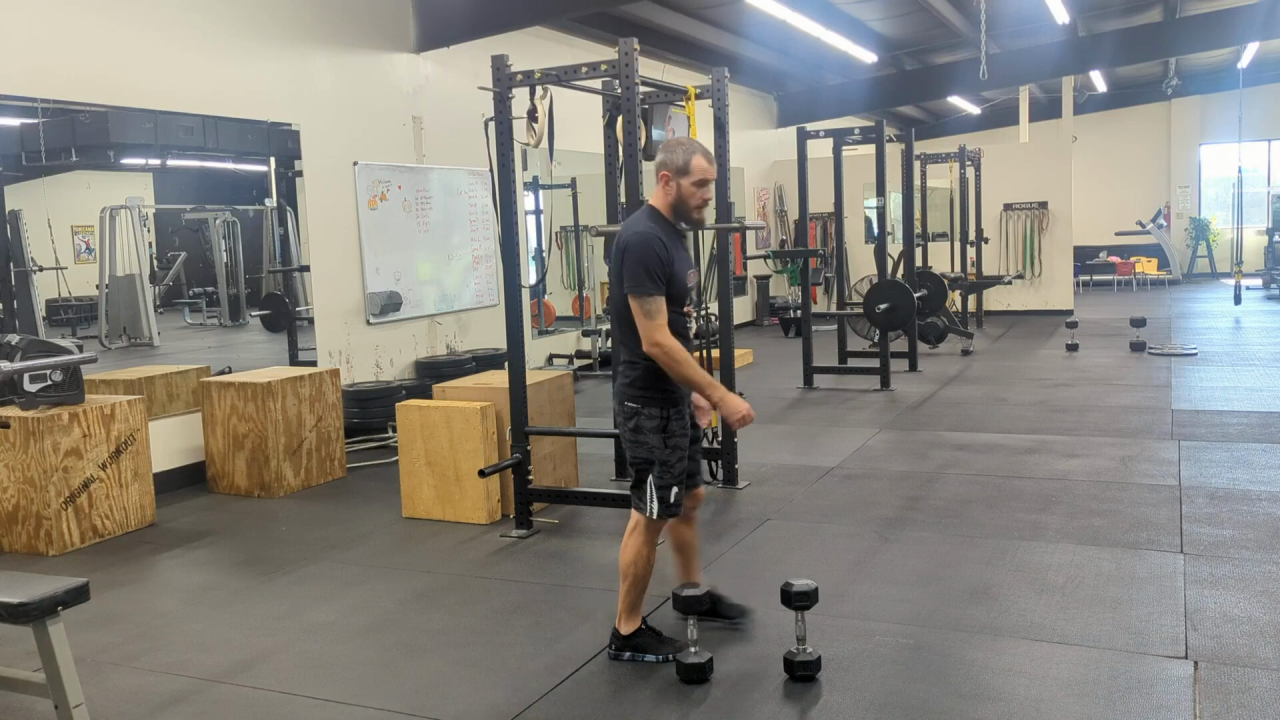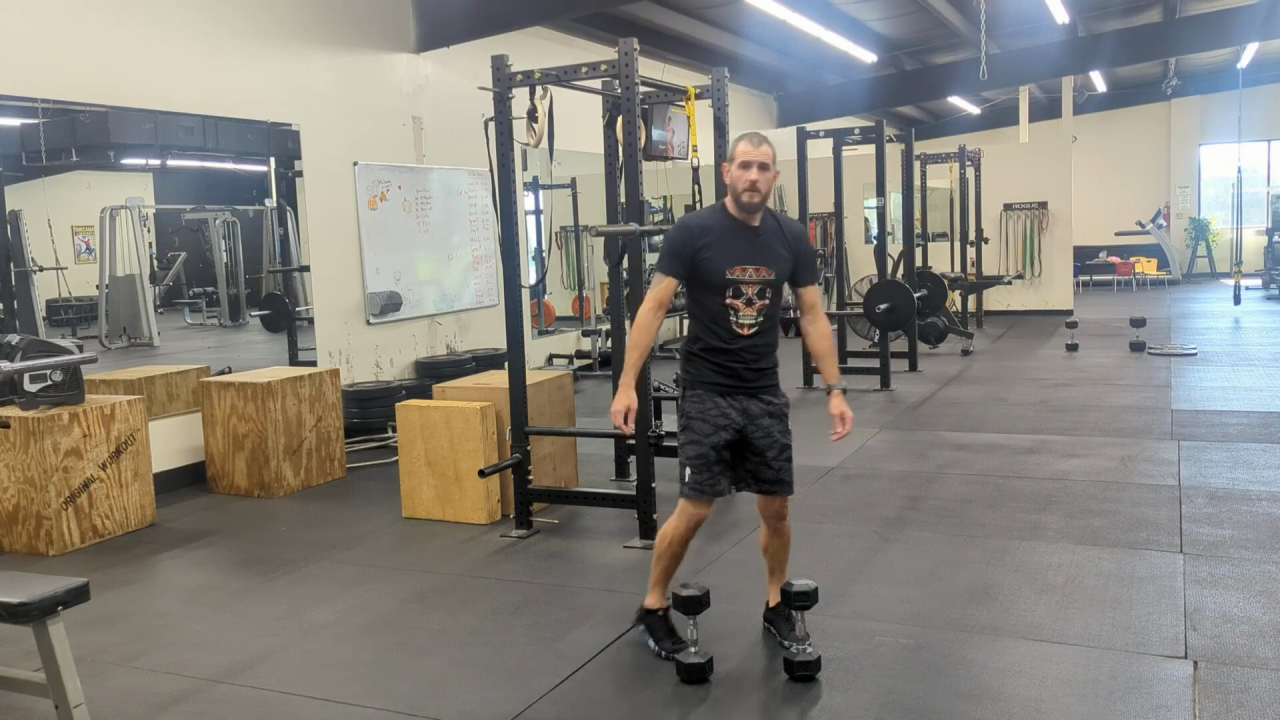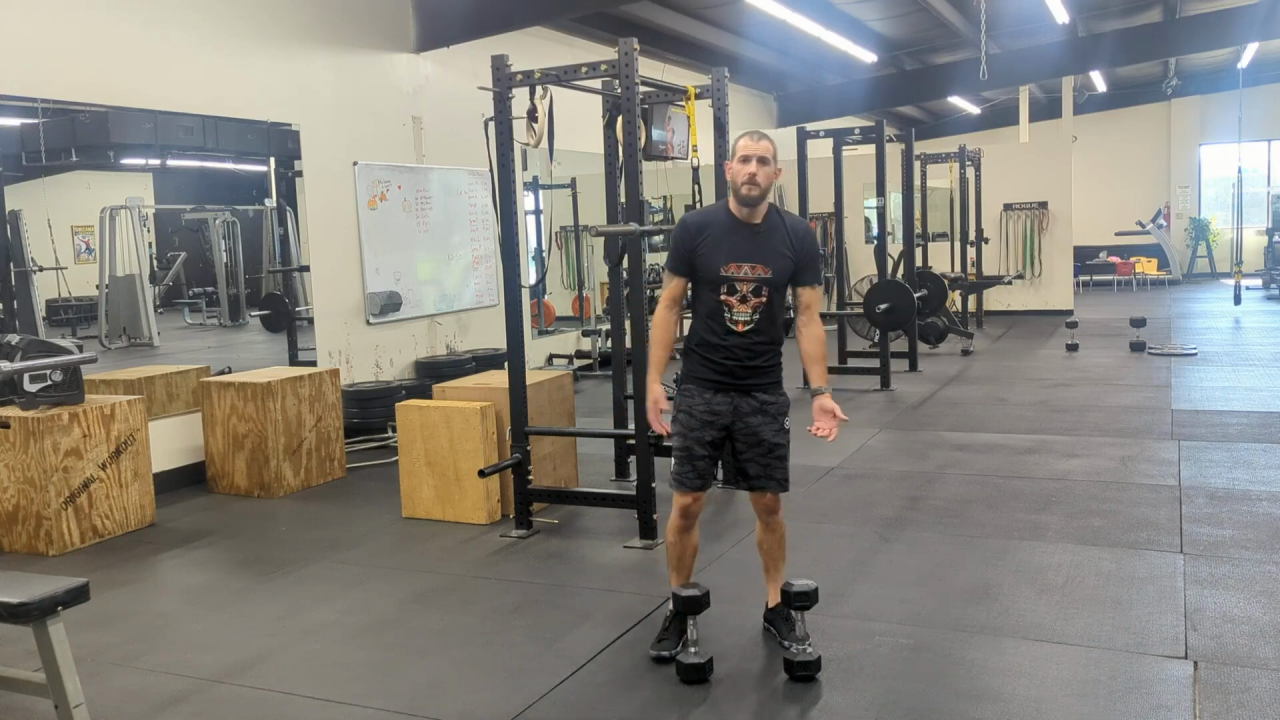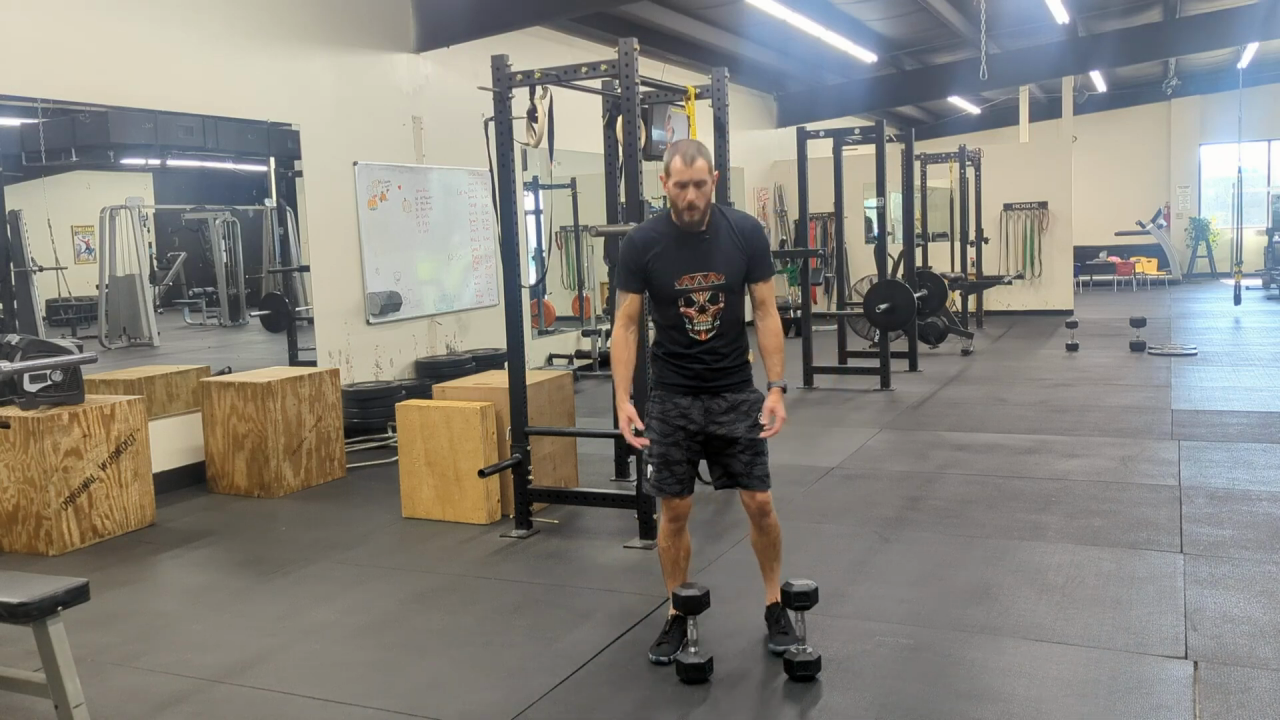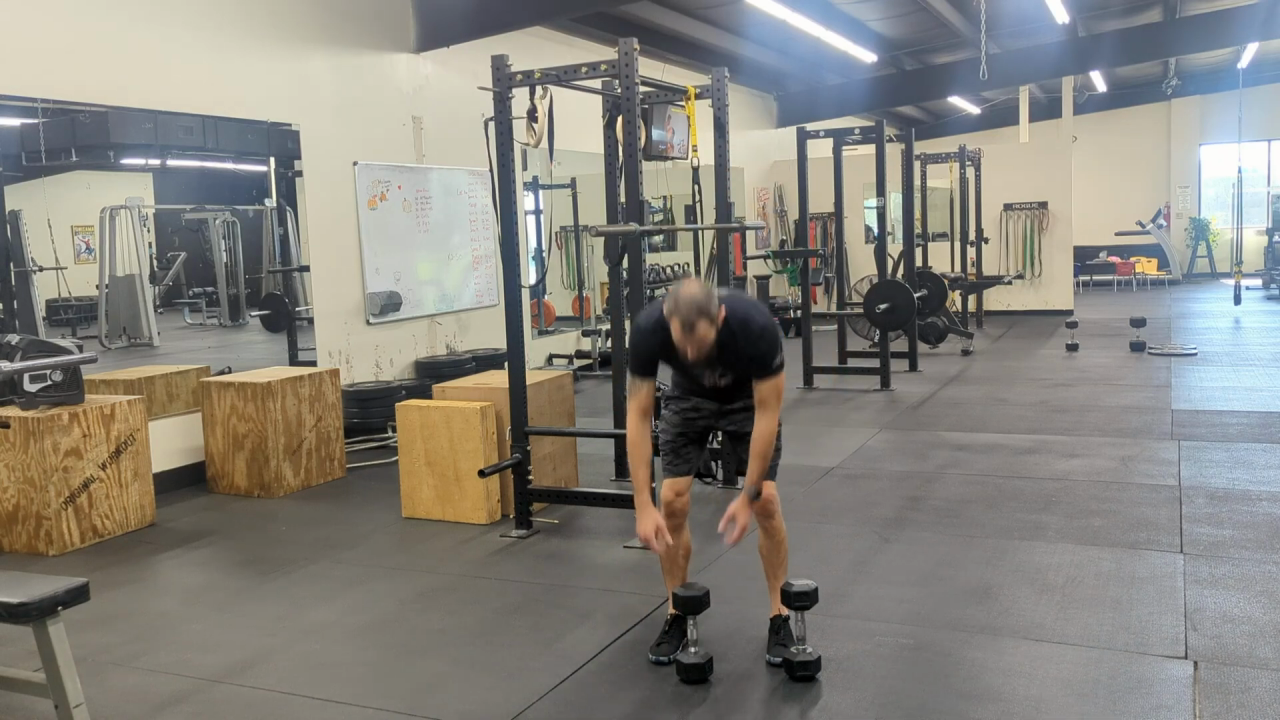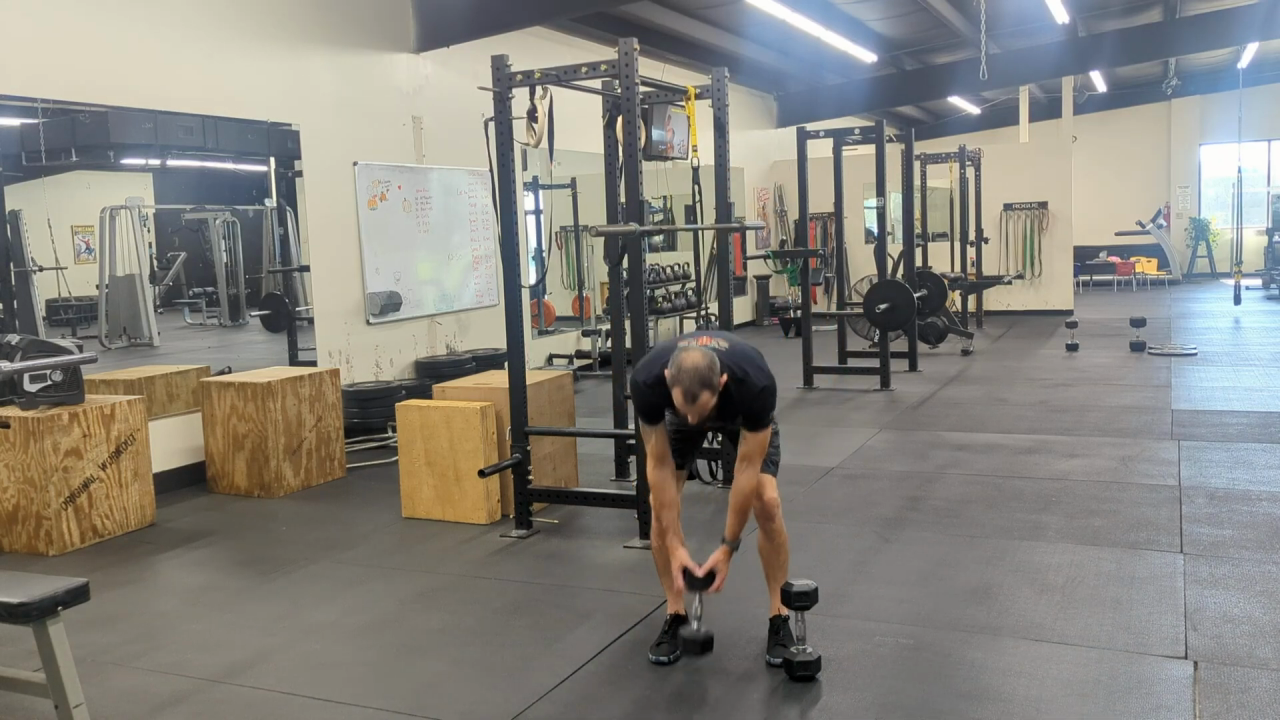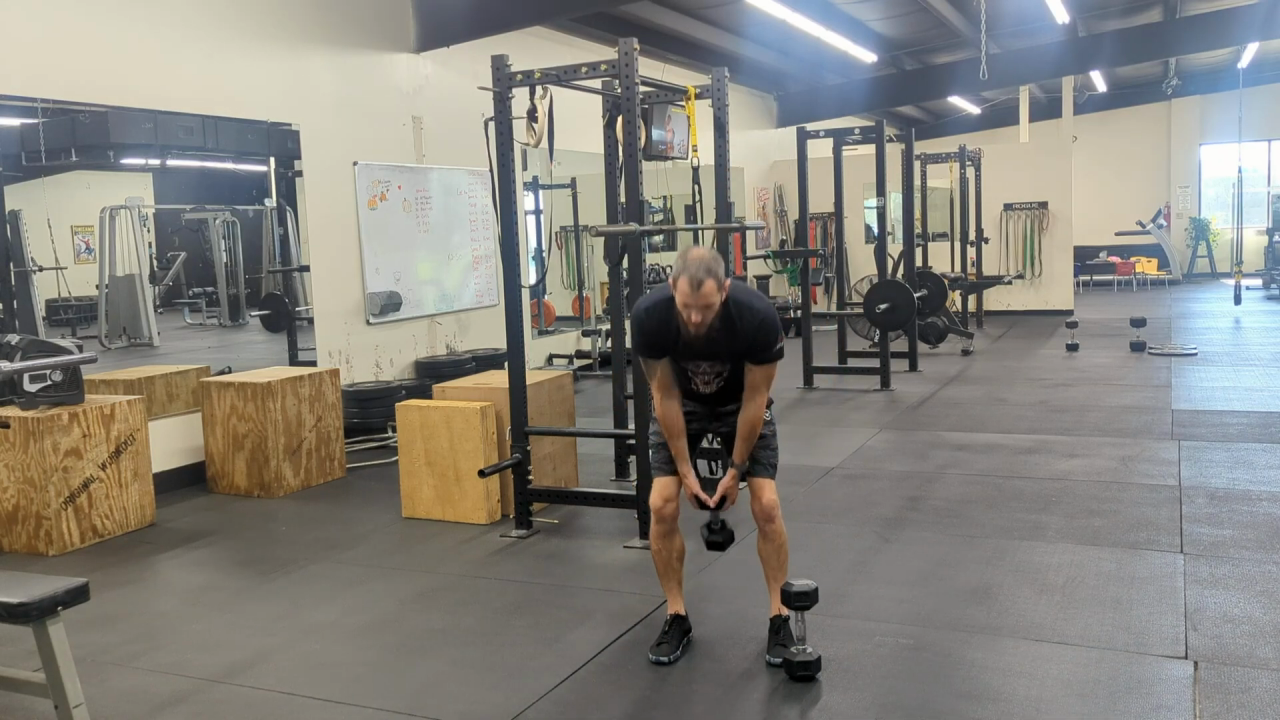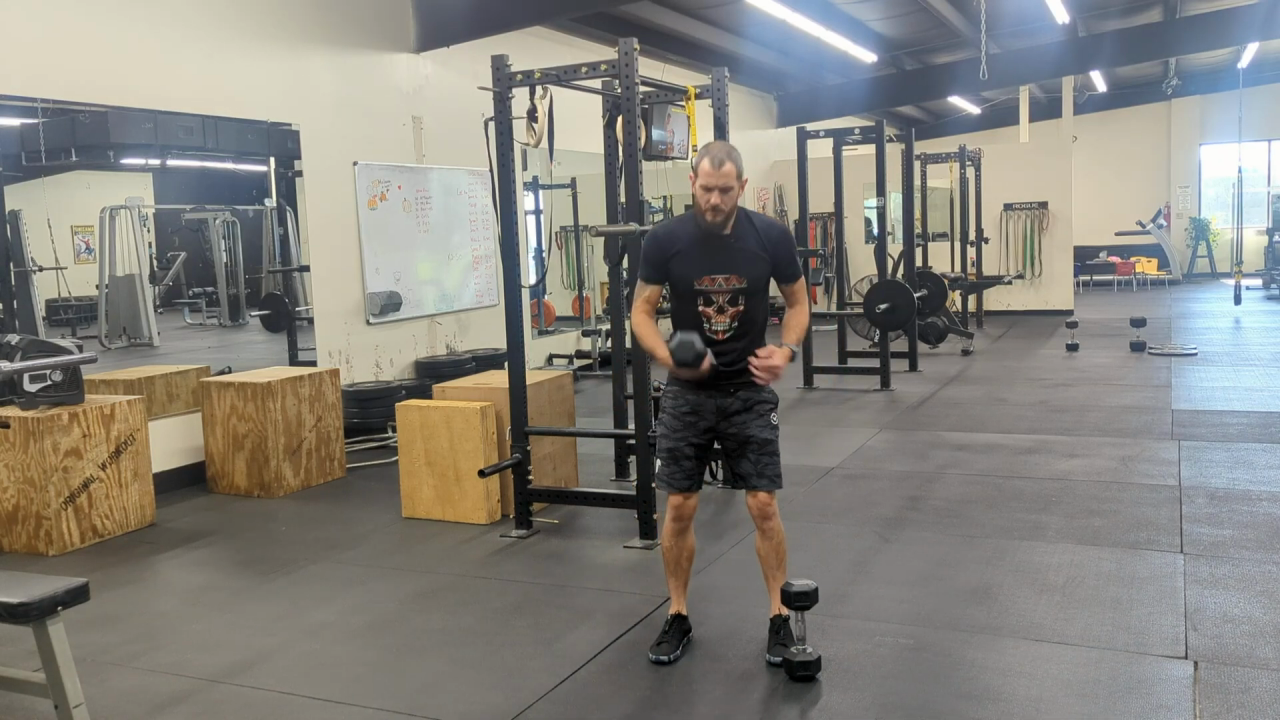
dt=0.5s
person 1, frame 1
left shoulder: (669, 231)
right shoulder: (645, 241)
right elbow: (656, 341)
left wrist: (698, 394)
right wrist: (719, 397)
left hip: (668, 396)
right hip: (651, 400)
left knee: (691, 500)
right knee: (652, 515)
right ankle: (628, 632)
person 1, frame 2
left shoulder: (791, 236)
right shoulder: (694, 231)
left elbow: (812, 315)
right elbow: (654, 307)
left wrist: (835, 389)
right wrist: (628, 385)
left hip: (764, 394)
right hip: (706, 393)
left knee: (776, 509)
right knee: (694, 510)
left ankle: (774, 606)
right ankle: (654, 608)
person 1, frame 3
left shoulder: (797, 236)
right shoulder: (695, 228)
left elbow: (808, 318)
right elbow: (668, 307)
left wrist: (820, 391)
right wrist: (655, 381)
left hip: (764, 393)
right hip: (700, 389)
left knee: (768, 504)
right knee: (686, 505)
left ankle: (775, 605)
right ankle: (678, 611)
person 1, frame 4
left shoulder: (745, 232)
right shoulder: (641, 243)
left elbow: (766, 313)
right elbow: (626, 325)
left wrist: (776, 387)
right wrist: (622, 400)
left hip: (737, 393)
right hip: (671, 396)
left knee: (759, 504)
right knee: (674, 511)
left ankle: (776, 606)
right ankle: (678, 615)
person 1, frame 5
left shoulder: (756, 326)
right shoulder: (648, 329)
left elbow: (768, 412)
right elbow: (639, 415)
left wrist: (748, 496)
right wrist: (643, 505)
left hip: (746, 400)
right hip: (689, 397)
left knee: (767, 501)
right knee: (672, 499)
left ankle: (779, 617)
right ankle: (677, 615)
person 1, frame 6
left shoulder: (755, 380)
right shoulder: (647, 378)
left elbow: (748, 467)
right elbow: (658, 464)
left wrist: (726, 548)
right wrist: (674, 545)
left hip: (744, 412)
right hip: (676, 408)
left knee: (766, 502)
right knee: (661, 504)
left ankle: (779, 617)
right ankle: (675, 616)
person 1, frame 7
left shoulder: (758, 315)
right shoulder: (648, 315)
left elbow: (754, 399)
right elbow: (665, 395)
left wrist: (736, 471)
right wrist: (685, 470)
left hip: (739, 402)
right hip: (682, 402)
left knee: (765, 505)
right knee: (662, 505)
left ankle: (779, 617)
right ankle: (676, 617)
person 1, frame 8
left shoulder: (771, 236)
right shoulder: (665, 239)
left elbow: (798, 300)
right elbow: (641, 311)
left wrist: (786, 351)
right wrist: (664, 355)
left hip: (749, 392)
right hip: (687, 392)
left knee: (763, 506)
right knee: (679, 508)
left ankle: (779, 615)
right ankle: (678, 616)
